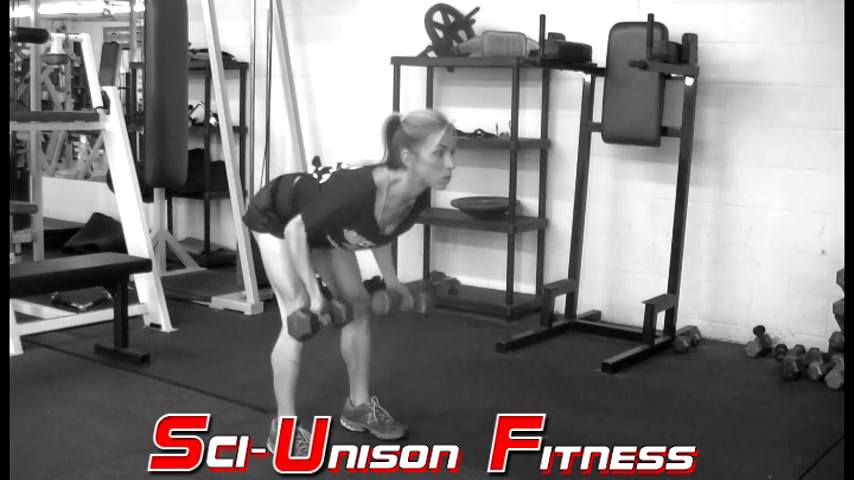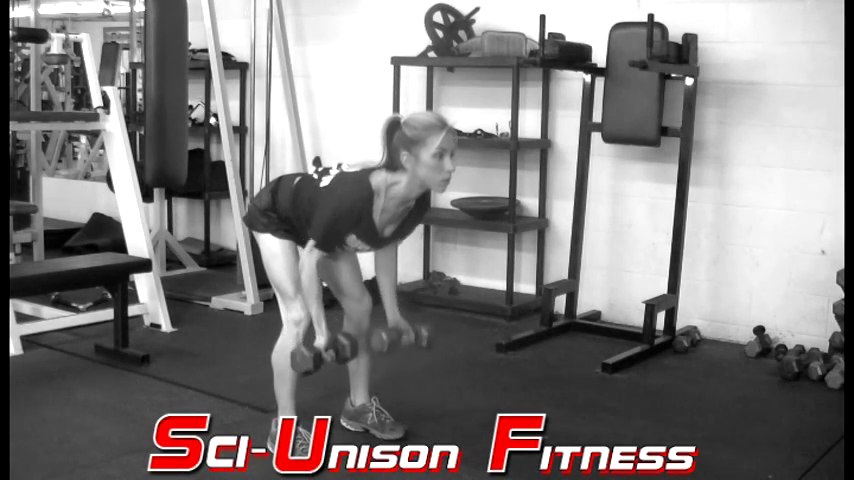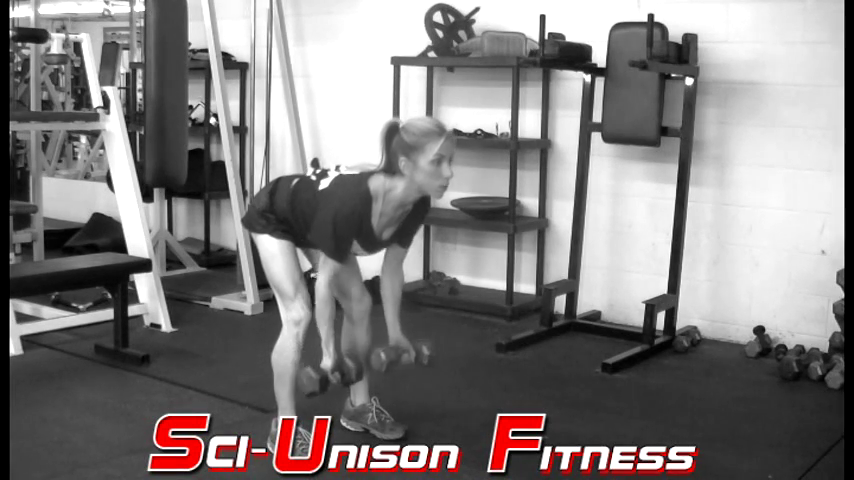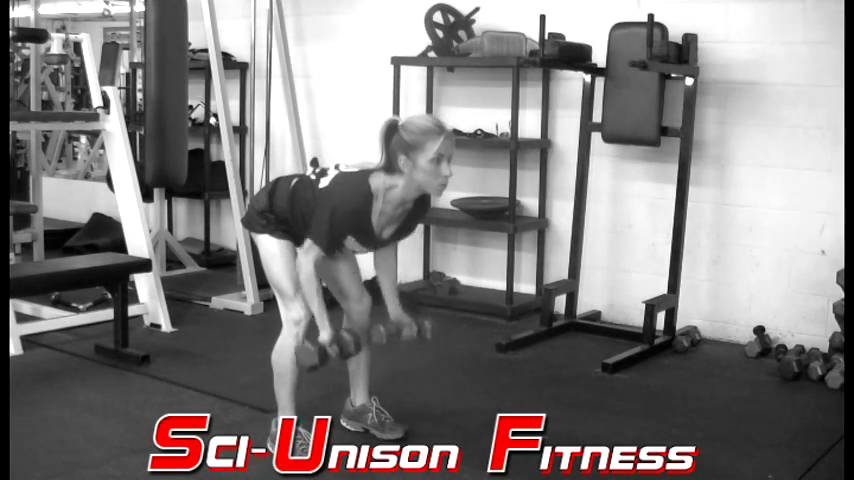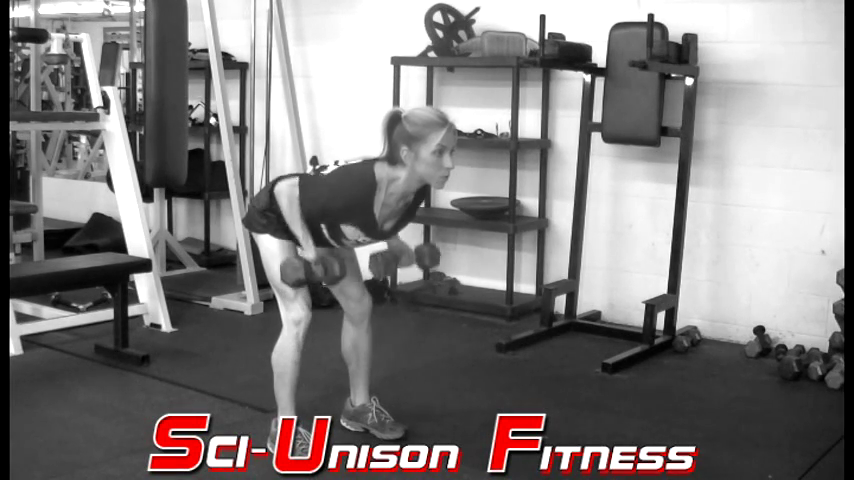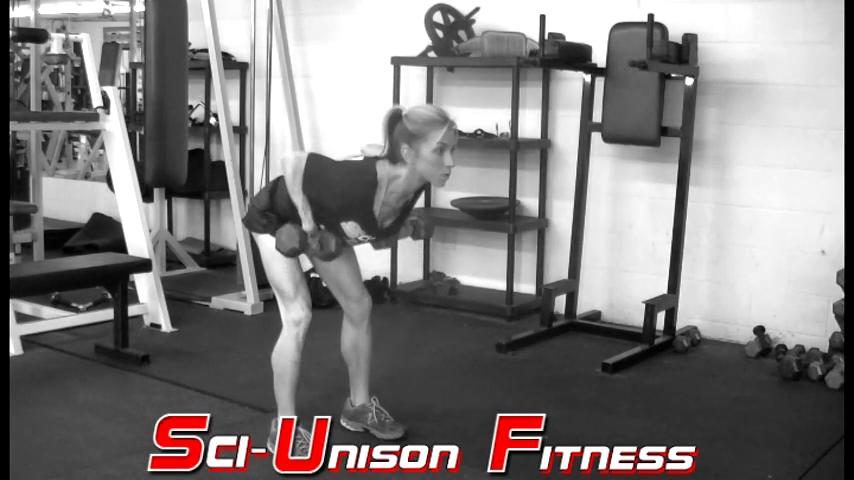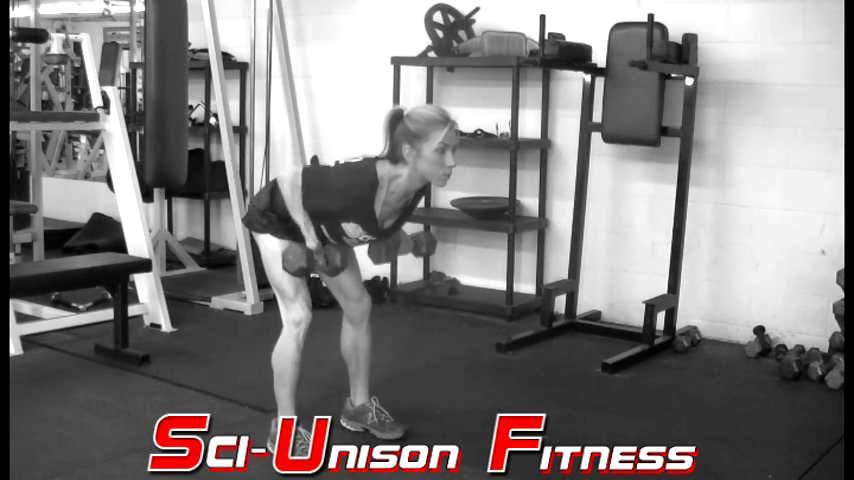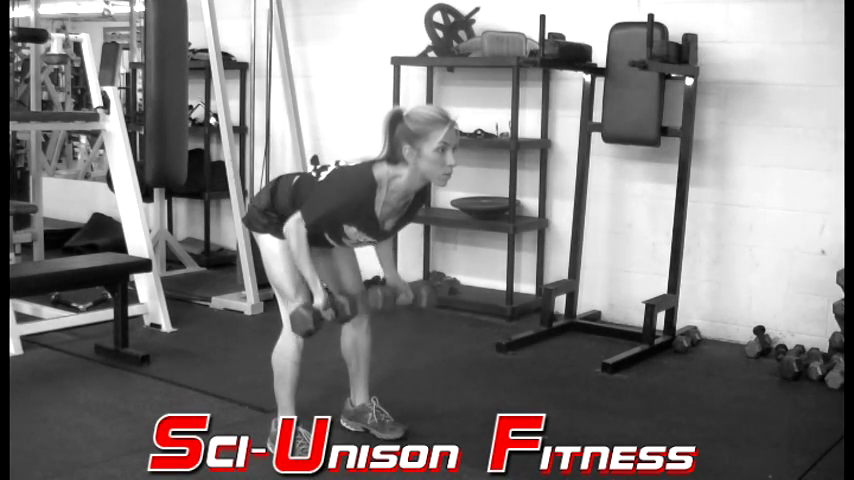
dt=0.3s
person 1, frame 1
left shoulder: (417, 198)
right shoulder: (358, 190)
left elbow: (378, 231)
right elbow: (295, 229)
left wrist: (391, 280)
right wrist: (314, 295)
left hip: (323, 226)
right hip: (276, 216)
left knee: (359, 307)
right knee: (298, 315)
left ankle: (359, 406)
person 1, frame 2
left shoulder: (417, 201)
right shoulder: (354, 196)
left elbow: (385, 251)
right elbow: (310, 260)
left wrist: (393, 314)
right wrist: (321, 331)
left hip: (318, 220)
right hip: (276, 217)
left knee: (359, 305)
right knee: (298, 315)
left ankle: (359, 406)
person 1, frame 3
left shoulder: (416, 204)
right shoulder: (352, 200)
left elbow: (392, 267)
right elbow: (326, 279)
left wrist: (395, 332)
right wrist: (328, 352)
left hip: (317, 223)
right hip: (274, 218)
left knee: (359, 305)
right knee: (298, 314)
left ankle: (359, 405)
person 1, frame 4
left shoulder: (416, 203)
right shoulder: (354, 197)
left elbow: (384, 248)
right elbow: (306, 260)
left wrist: (394, 309)
right wrist: (324, 327)
left hip: (318, 224)
right hip: (274, 218)
left knee: (360, 306)
right knee: (298, 315)
left ankle: (359, 406)
person 1, frame 5
left shoulder: (417, 191)
right shoulder: (358, 184)
right elbow: (285, 190)
left wrist: (396, 245)
right wrist: (307, 248)
left hip: (322, 223)
right hip: (275, 216)
left knee: (360, 306)
right knee: (298, 314)
left ankle: (359, 406)
person 1, frame 6
left shoulder: (415, 185)
right shoulder: (360, 179)
right elbow: (293, 163)
left wrist: (395, 224)
right wrist: (306, 220)
left hip: (325, 222)
right hip: (276, 216)
left knee: (358, 305)
right knee: (298, 314)
left ankle: (359, 406)
person 1, frame 7
left shoulder: (416, 186)
right shoulder: (360, 181)
right elbow: (288, 178)
left wrist: (393, 234)
right wrist: (310, 237)
left hip: (325, 224)
right hip: (277, 217)
left knee: (358, 306)
right knee: (298, 315)
left ankle: (359, 406)
person 1, frame 8
left shoulder: (416, 193)
right shoulder: (358, 186)
left elbow: (380, 229)
right elbow: (295, 229)
left wrist: (392, 276)
right wrist: (317, 291)
left hip: (325, 225)
right hip: (276, 217)
left knee: (359, 305)
left ankle: (359, 406)
